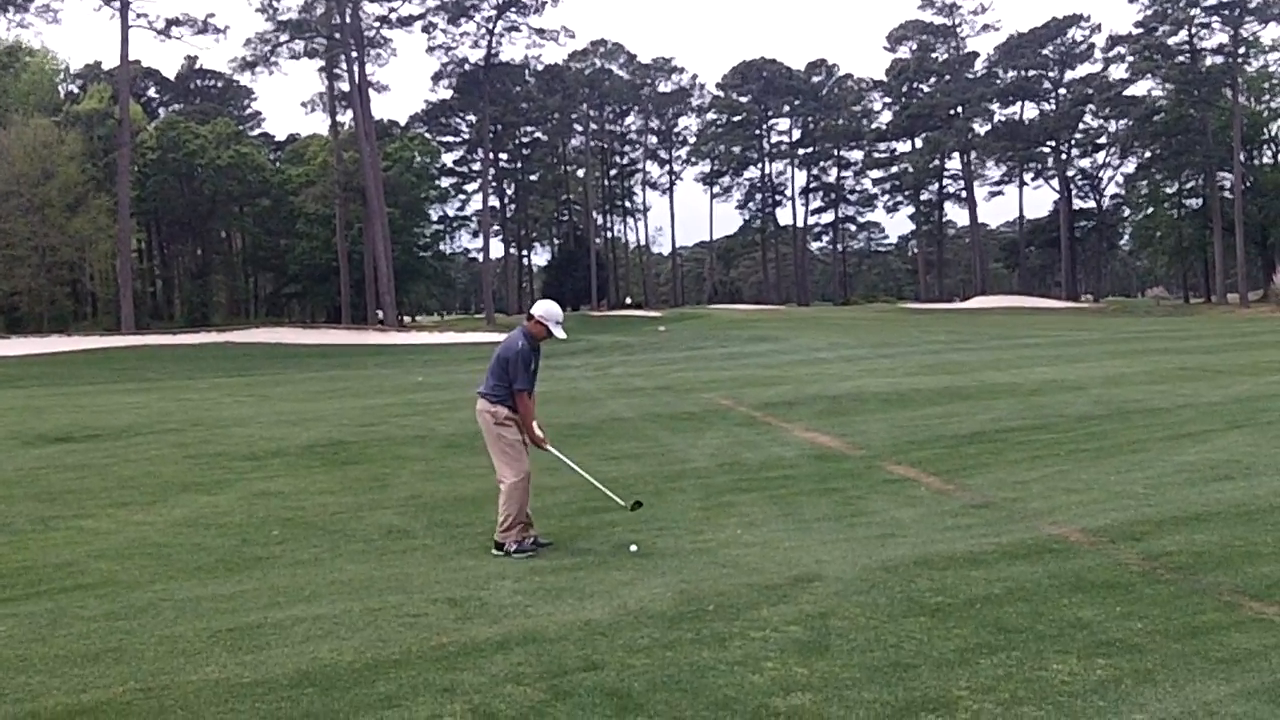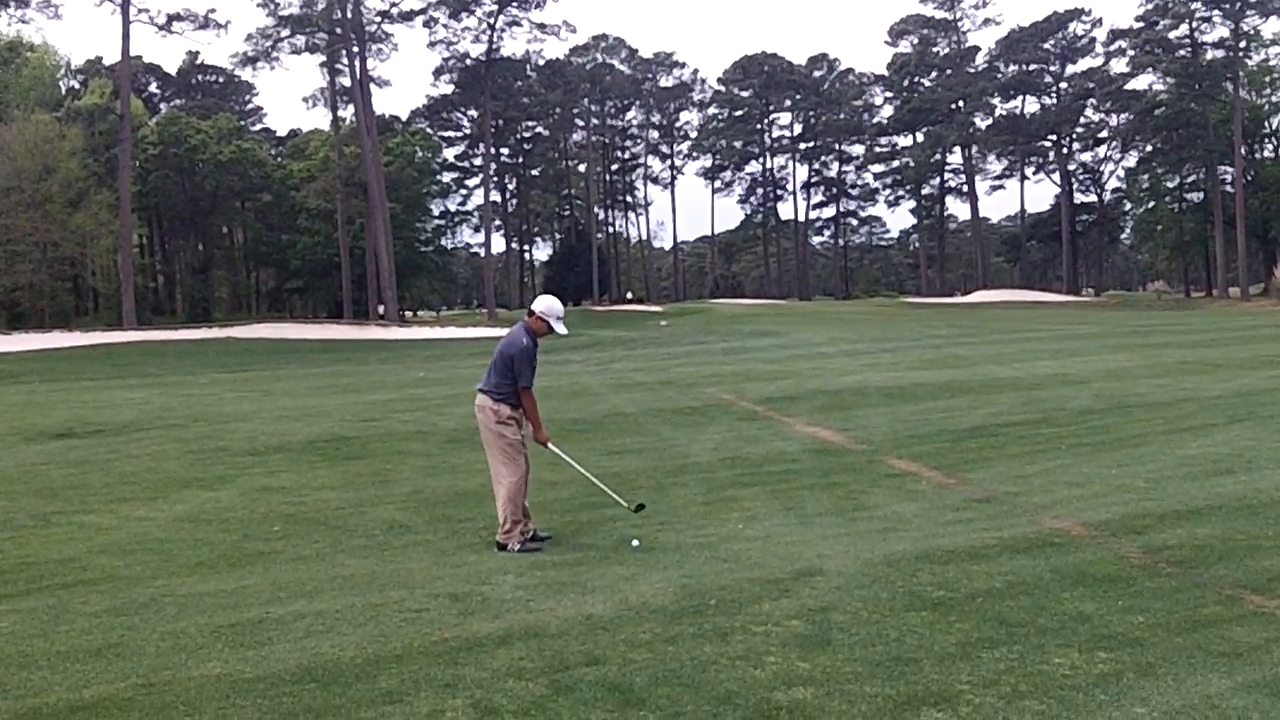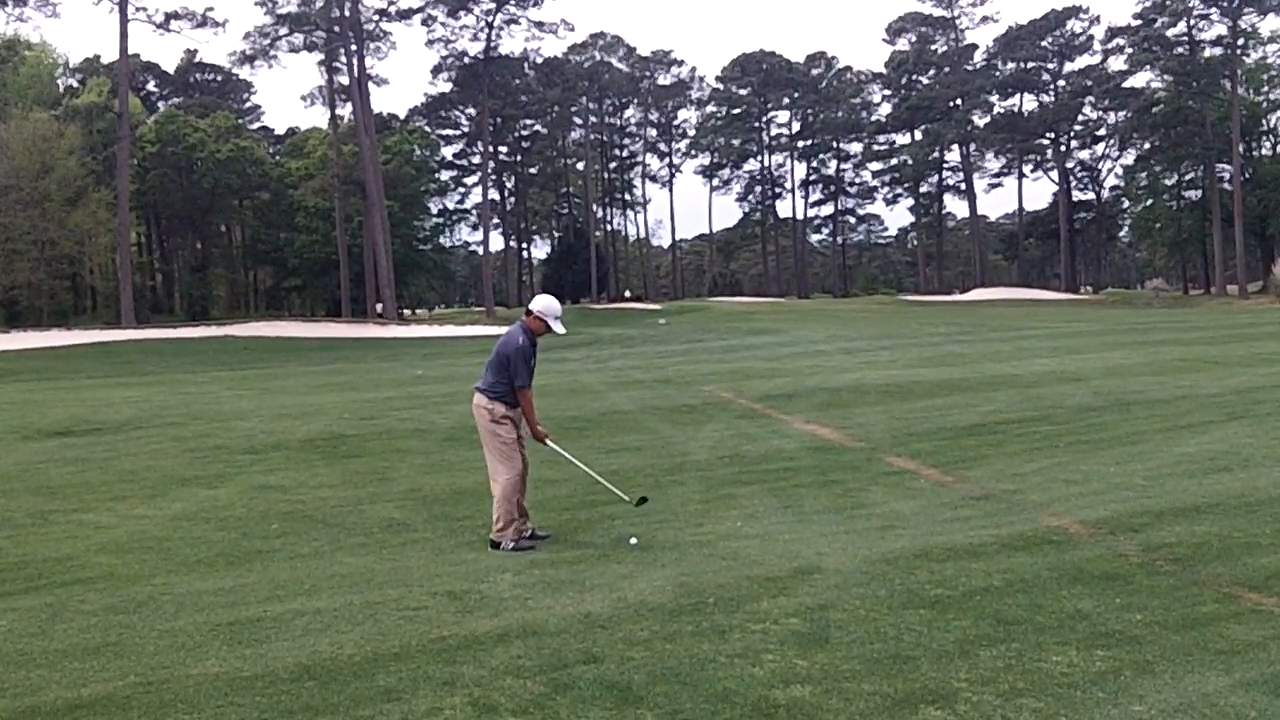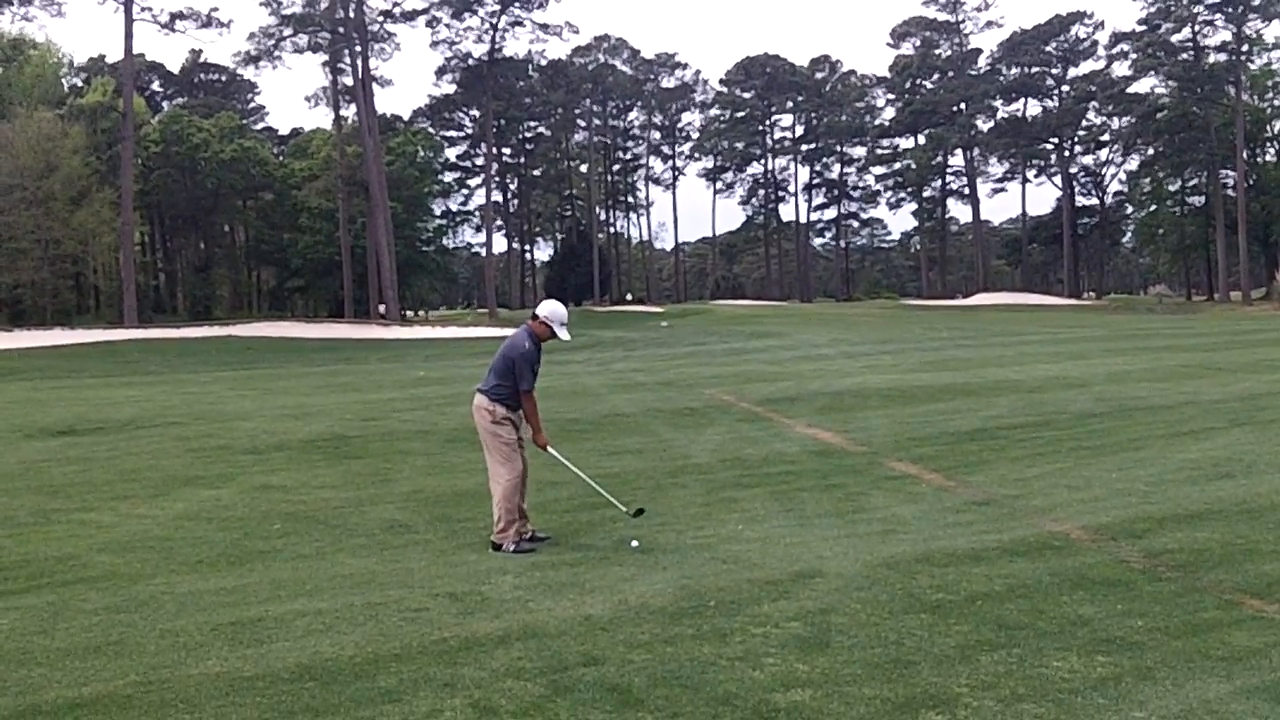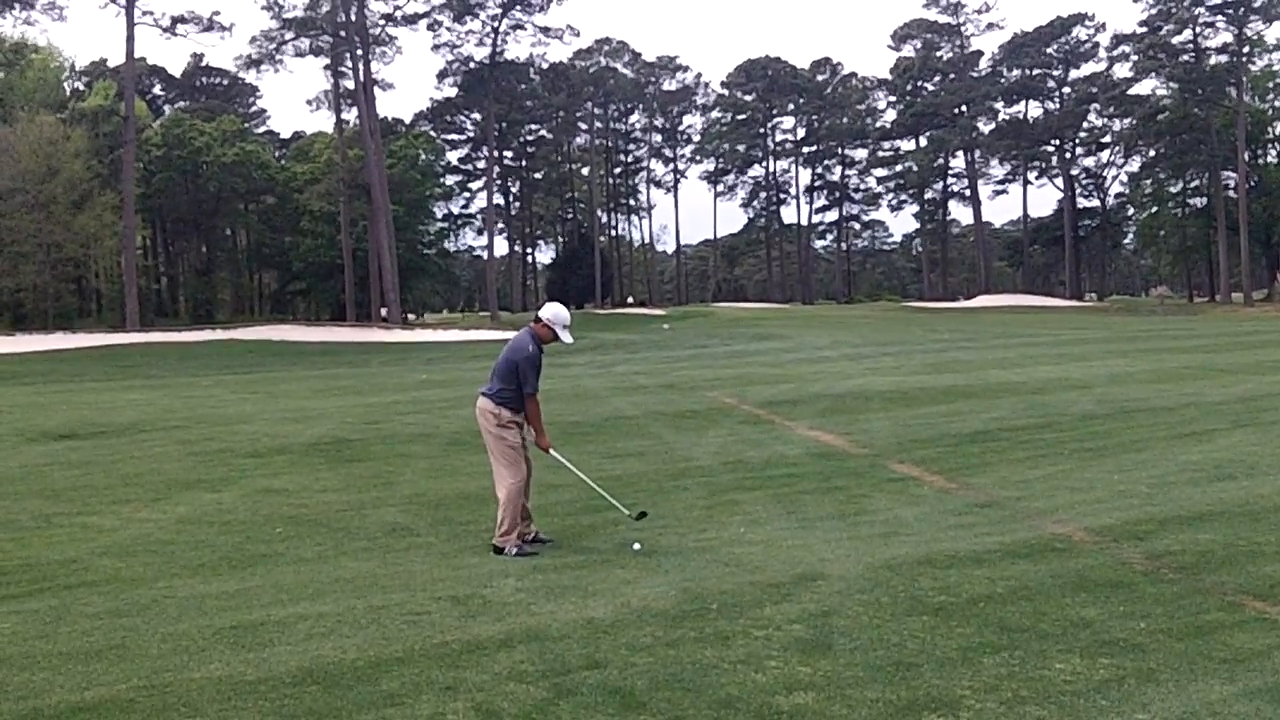
dt=0.4s
person 1, frame 1
left shoulder: (531, 344)
right shoulder: (518, 347)
left elbow: (528, 391)
right elbow: (520, 395)
left wrist: (534, 424)
right wrist: (531, 433)
left hip: (508, 412)
right hip: (496, 412)
left knee: (522, 473)
right knee: (515, 473)
left ankle: (523, 533)
right ankle: (505, 540)
person 1, frame 2
left shoulder: (526, 337)
right shoulder: (522, 344)
left elbow: (524, 389)
right elbow: (526, 392)
left wrist: (529, 421)
right wrist: (538, 429)
left hip: (505, 408)
right hip: (496, 409)
left knee: (519, 470)
right knee: (511, 473)
left ankle: (522, 528)
right ankle: (509, 539)
person 1, frame 3
left shoulder: (526, 338)
right shoulder: (518, 343)
left elbow: (524, 387)
right elbow: (522, 391)
left wrist: (530, 421)
right wrist: (534, 427)
left hip: (504, 408)
right hip: (493, 409)
left knee: (519, 468)
right knee: (508, 471)
left ankle: (520, 527)
right ankle: (502, 537)
person 1, frame 4
left shoulder: (531, 341)
right shoulder: (524, 347)
left elbow: (526, 392)
right elbow: (526, 395)
left wrist: (531, 425)
right wrist: (538, 432)
left hip: (505, 410)
right hip: (493, 411)
left knee: (519, 470)
right knee: (508, 473)
left ankle: (520, 529)
right ankle: (503, 539)
person 1, frame 5
left shoulder: (528, 340)
right shoulder: (528, 351)
right elbow: (530, 398)
left wrist: (532, 427)
right wrist: (540, 434)
left hip: (505, 412)
right hip: (497, 413)
left knee: (522, 472)
right knee: (512, 477)
left ankle: (524, 530)
right ankle: (505, 542)
